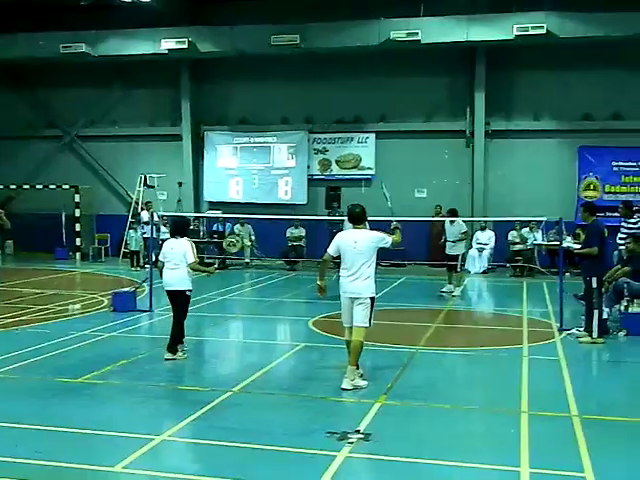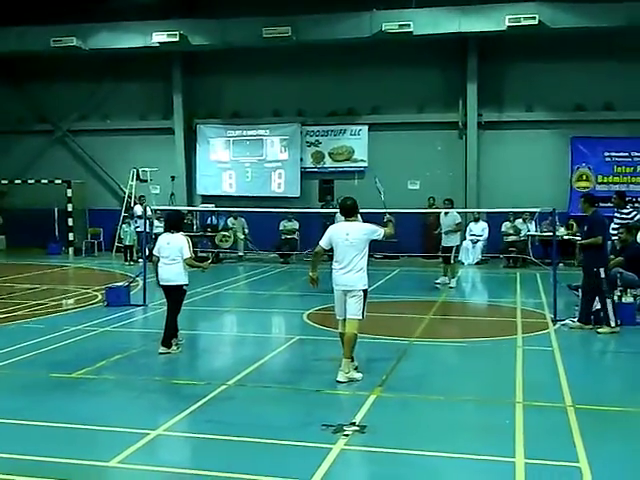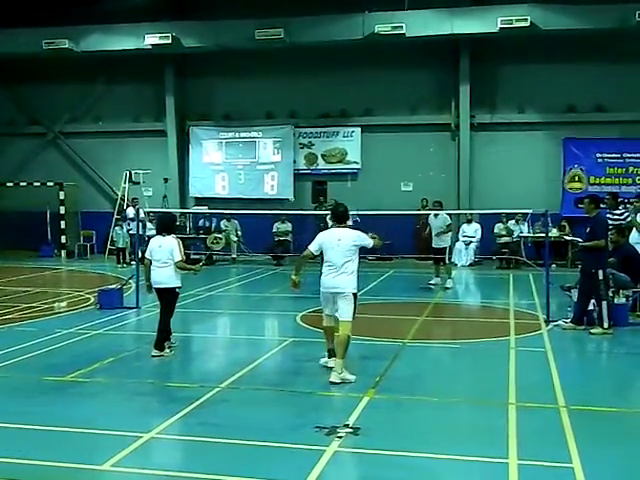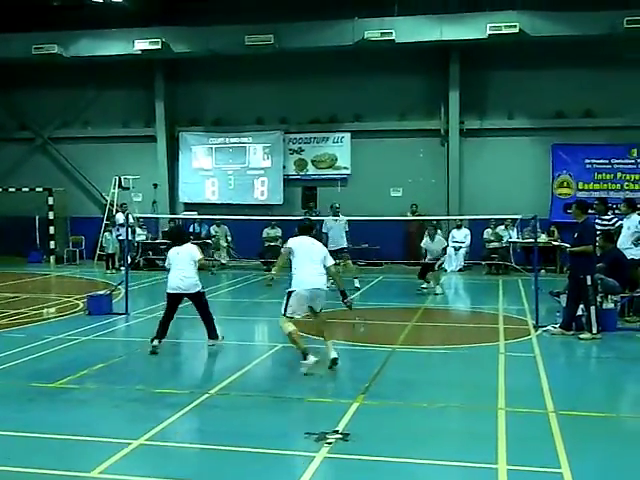
dt=1s
person 1, frame 1
left shoulder: (341, 236)
right shoulder: (374, 236)
left elbow: (326, 259)
right elbow: (397, 240)
left wrist: (321, 279)
right wrist: (396, 228)
left hip: (346, 289)
right hip: (364, 291)
left knee: (349, 330)
right knee: (359, 332)
left ankle: (354, 368)
right ankle: (350, 376)
person 1, frame 2
left shoulder: (333, 229)
right shoulder: (366, 229)
left elbow: (318, 252)
right elbow: (390, 232)
left wrist: (313, 271)
right wrist: (389, 221)
left hip: (339, 282)
right hip: (357, 283)
left knee: (343, 322)
right knee: (352, 324)
left ankle: (349, 360)
right ankle: (345, 369)
person 1, frame 3
left shoulder: (323, 235)
right shoulder: (356, 235)
left elbow: (305, 256)
right elbow: (377, 244)
left wrist: (295, 275)
right wrist: (373, 237)
left hip: (327, 284)
right hip: (347, 286)
left knee: (328, 316)
right knee: (345, 326)
left ankle: (331, 357)
right ankle: (338, 371)
person 1, frame 4
left shoulder: (293, 241)
right shoulder: (320, 246)
left elbow: (285, 253)
right elbow: (333, 271)
left wrist: (274, 271)
right wrist: (343, 294)
left hip: (300, 286)
right hip: (320, 285)
left knee: (286, 322)
right knee: (318, 315)
left ankle: (307, 356)
right ankle: (330, 351)
person 2, frame 1
left shoulder: (594, 227)
right shoulder: (595, 226)
left elbow: (594, 250)
left wrist: (578, 251)
right wrist: (580, 248)
left hip: (594, 270)
right hip: (591, 269)
left knee: (594, 302)
right knee: (590, 301)
left ankle: (596, 335)
right ankle: (590, 330)
person 2, frame 2
left shoulder: (597, 218)
right shoulder: (590, 218)
left elbow: (599, 240)
left wrist: (581, 242)
left hip: (598, 262)
right hip: (590, 261)
left knee: (602, 292)
right knee: (586, 292)
left ankle: (611, 324)
right ankle: (584, 320)
person 2, frame 3
left shoulder: (600, 220)
right shoulder: (592, 219)
left elbow: (601, 243)
left wrist: (583, 244)
right wrist: (580, 244)
left hip: (597, 265)
right hip: (588, 264)
left knee: (600, 295)
right knee: (583, 293)
left ankle: (604, 326)
right ankle: (577, 321)
person 2, frame 4
left shoulder: (588, 226)
right shoulder: (580, 225)
left elbow: (589, 248)
left wrist: (571, 249)
right wrist: (569, 247)
left hip: (585, 270)
right hip: (577, 269)
left knee: (589, 300)
right knee: (572, 299)
left ankle: (593, 331)
right ankle: (566, 326)
person 3, frame 1
left shoulder: (167, 243)
right shoulder: (187, 243)
left elbow: (160, 265)
right elbow: (192, 266)
right wrist: (208, 269)
left hip: (168, 284)
right hip: (182, 284)
left knee: (178, 314)
right knee: (179, 316)
left ankle: (179, 342)
right ankle: (172, 351)
person 3, frame 2
left shoulder: (161, 238)
right shoulder: (183, 239)
left elbow: (154, 260)
right elbow: (188, 261)
left wrist: (157, 276)
right wrist: (202, 265)
left hip: (164, 278)
right hip: (178, 279)
left knee: (172, 309)
right knee: (173, 311)
left ankle: (174, 336)
right ankle: (166, 345)
person 3, frame 3
left shoulder: (153, 241)
right shoulder: (174, 241)
left elbow: (146, 263)
right elbow: (179, 264)
left wrist: (148, 281)
right wrist: (194, 268)
left hip: (157, 281)
right hip: (170, 282)
left knee: (165, 311)
right knee: (166, 313)
left ankle: (166, 339)
right ankle: (158, 347)
person 3, frame 4
left shoulder: (171, 251)
right shoulder: (192, 248)
left elbow: (168, 268)
right elbow: (201, 262)
left hip: (174, 286)
right hip: (192, 285)
left knee: (168, 315)
right knee: (204, 311)
left ankle: (157, 340)
right ankle: (213, 337)
